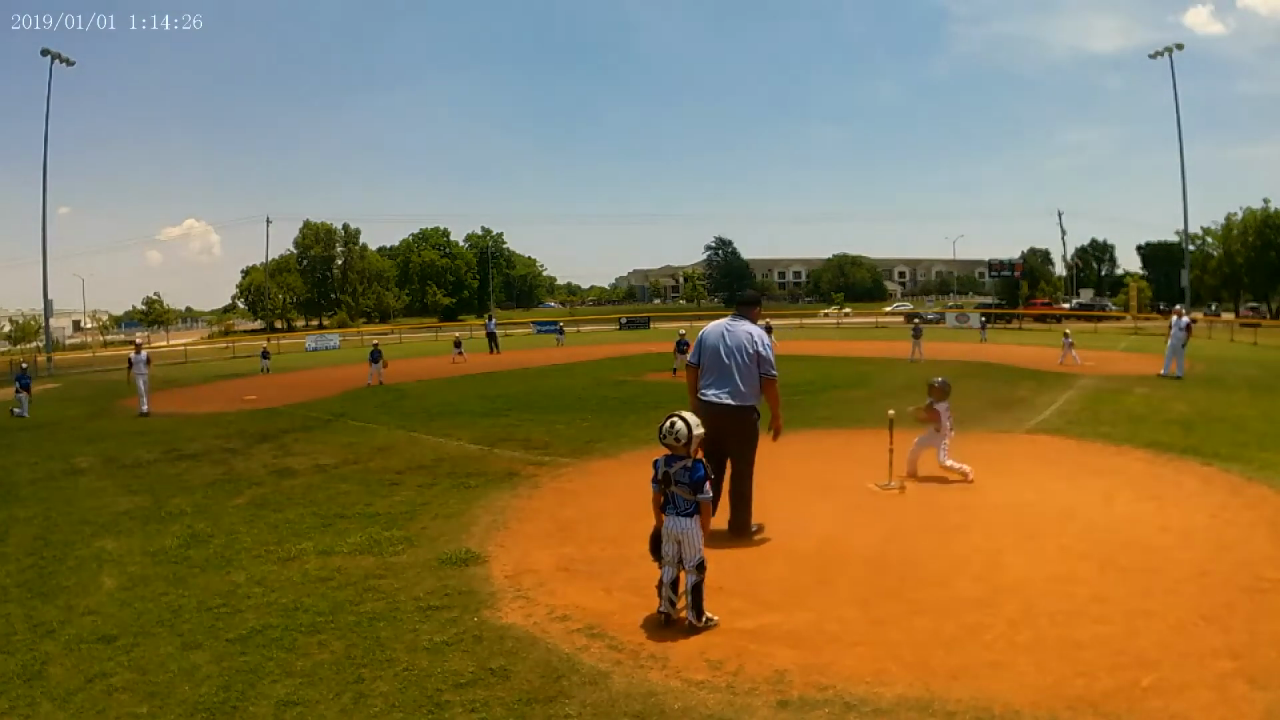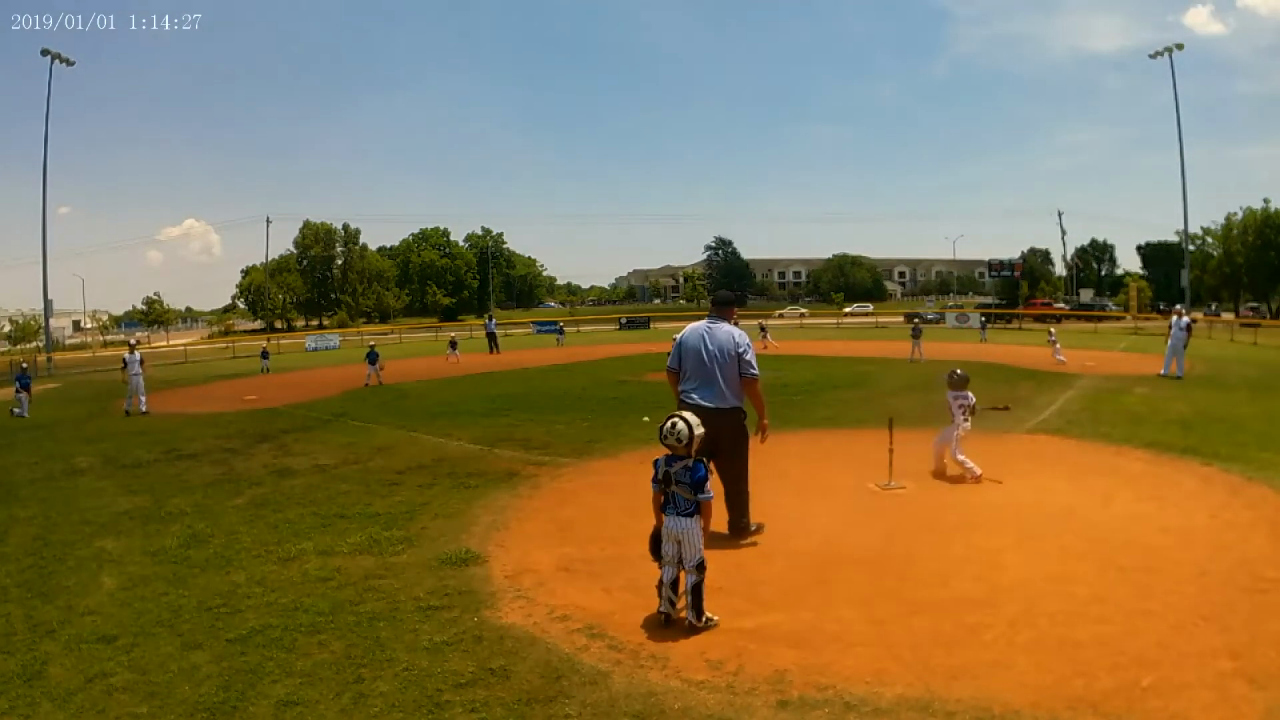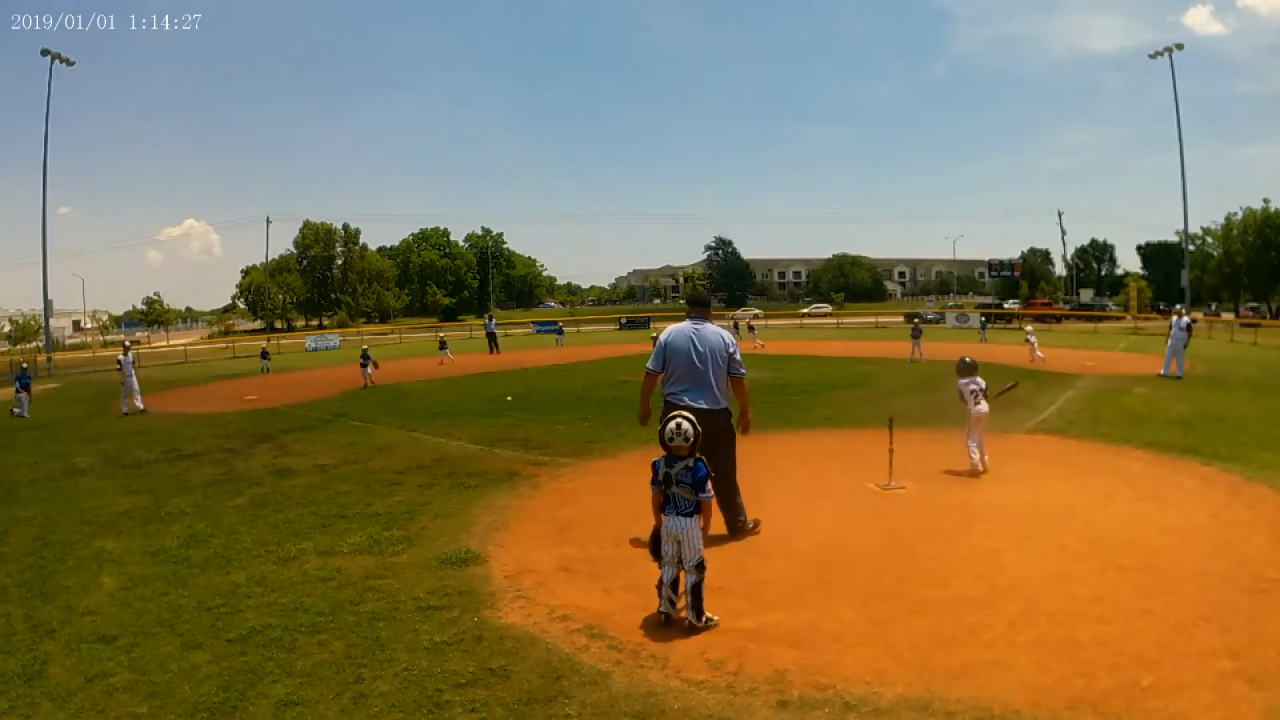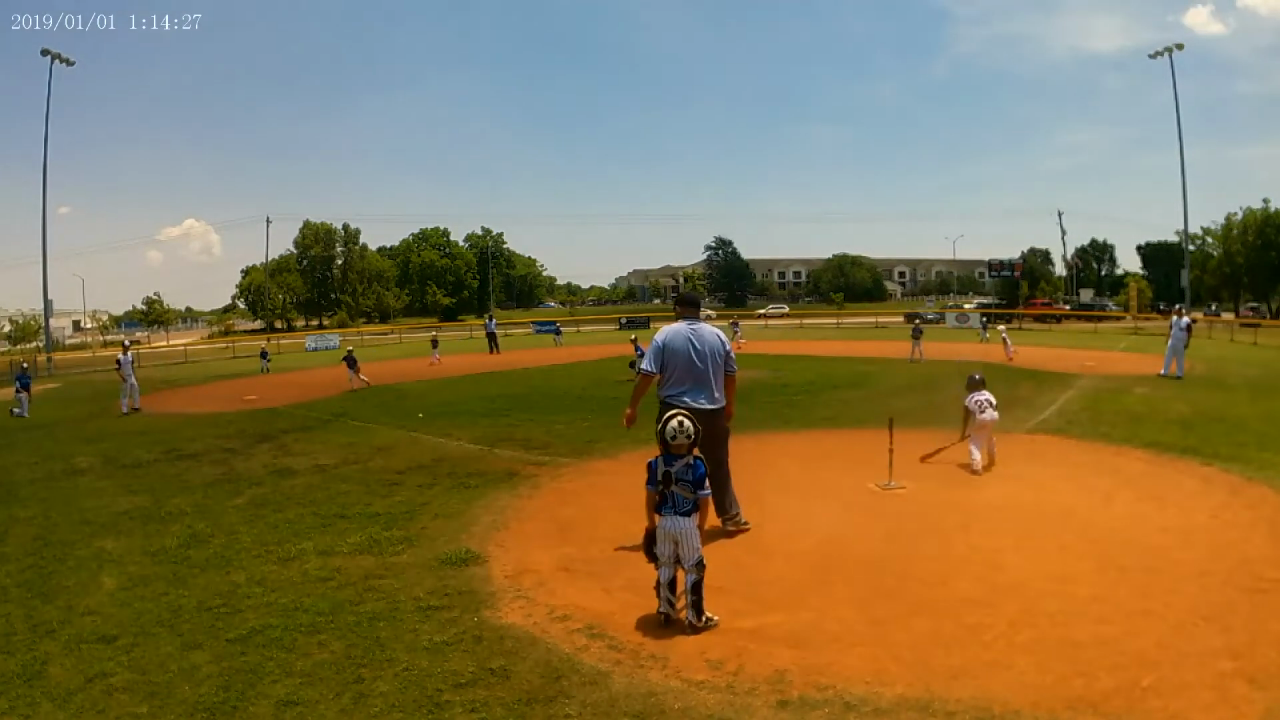
dt=0.3s
person 1, frame 1
left shoulder: (709, 329)
right shoulder: (757, 336)
left elbow: (691, 368)
right elbow: (768, 381)
left wrist: (694, 399)
right wrist: (776, 415)
left hip: (707, 409)
right hip: (740, 412)
left knee: (711, 468)
right knee: (742, 471)
right ankle: (740, 526)
person 1, frame 2
left shoulder: (688, 332)
right shoulder: (737, 336)
left elbow: (672, 372)
right elbow: (750, 380)
left wrist: (682, 399)
right wrist: (762, 416)
left hip: (691, 411)
right hip: (726, 415)
right knee: (734, 474)
right ankle: (740, 526)
person 1, frame 3
left shoulder: (670, 333)
right shoulder: (724, 337)
left elbow: (652, 373)
right elbow: (738, 379)
left wrist: (645, 404)
right wrist: (745, 411)
left hip: (677, 412)
right hip: (714, 415)
right knee: (724, 472)
right ankle: (738, 524)
person 1, frame 4
left shoulder: (665, 335)
right shoulder: (718, 336)
left elbow: (647, 375)
right elbow: (730, 376)
left wrist: (632, 407)
right wrist: (729, 404)
left hip: (674, 413)
right hip: (712, 413)
right knee: (718, 468)
right ankle: (731, 517)
person 2, frame 1
left shoulder: (661, 464)
right shoulder: (698, 469)
left elbow: (656, 499)
right elbow: (705, 504)
left wrist: (659, 523)
right wrist: (706, 528)
left hip: (669, 522)
right hip: (690, 524)
left knee: (668, 567)
right knee: (694, 570)
left ankle: (666, 611)
right ankle: (696, 618)
person 2, frame 2
left shoulder: (661, 464)
right shoulder: (698, 468)
left elbow: (656, 498)
right elbow: (705, 504)
left wrist: (659, 523)
right wrist: (706, 529)
left hip: (668, 522)
right hip: (690, 524)
left knee: (668, 567)
right knee: (694, 571)
left ankle: (666, 611)
right ankle: (696, 617)
person 2, frame 3
left shoulder: (660, 465)
right shoulder: (699, 468)
left elbow: (655, 499)
right elbow: (706, 504)
left wrist: (658, 523)
right wrist: (706, 529)
left hip: (668, 522)
right hip: (690, 524)
left knee: (668, 567)
right knee: (694, 570)
left ankle: (666, 611)
right ankle: (696, 617)
person 2, frame 4
left shoulder: (656, 464)
right shoulder: (697, 466)
left elbow: (650, 499)
right elbow: (704, 502)
left wrist: (651, 524)
right wrist: (701, 526)
left hip: (664, 522)
right hip: (687, 523)
left knee: (665, 567)
right knee: (694, 570)
left ankle: (666, 612)
right ankle: (696, 617)
